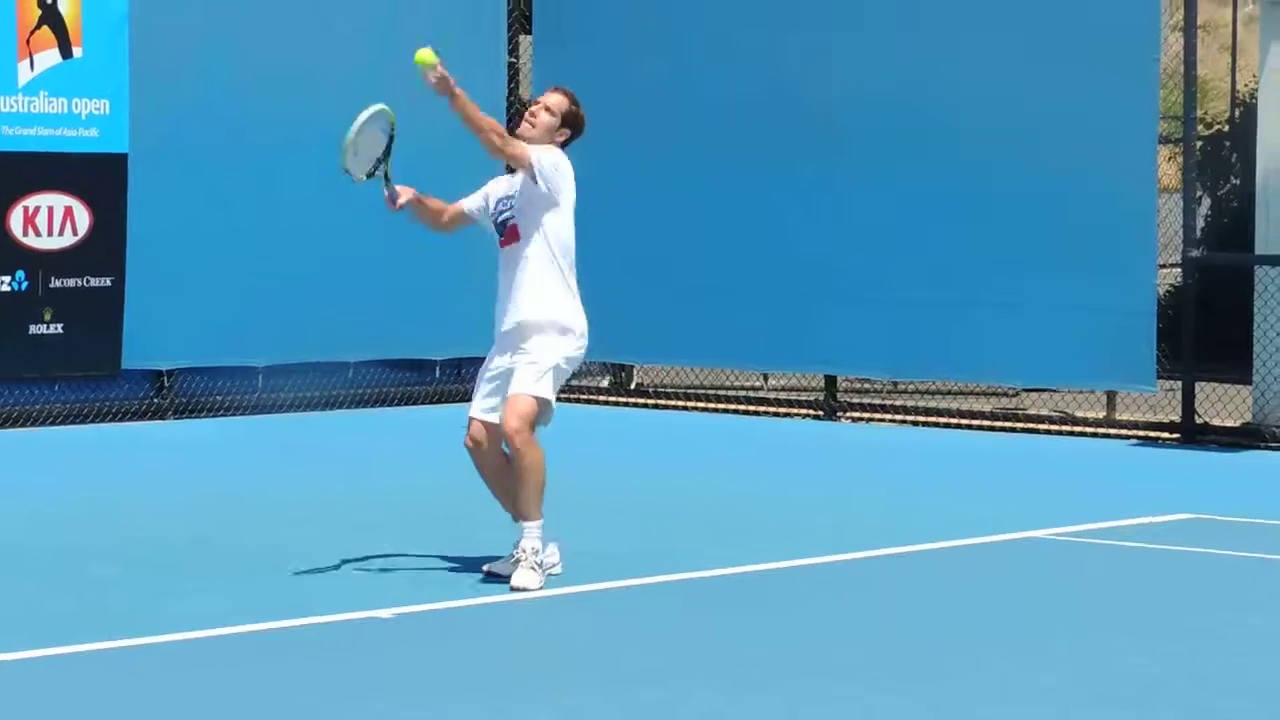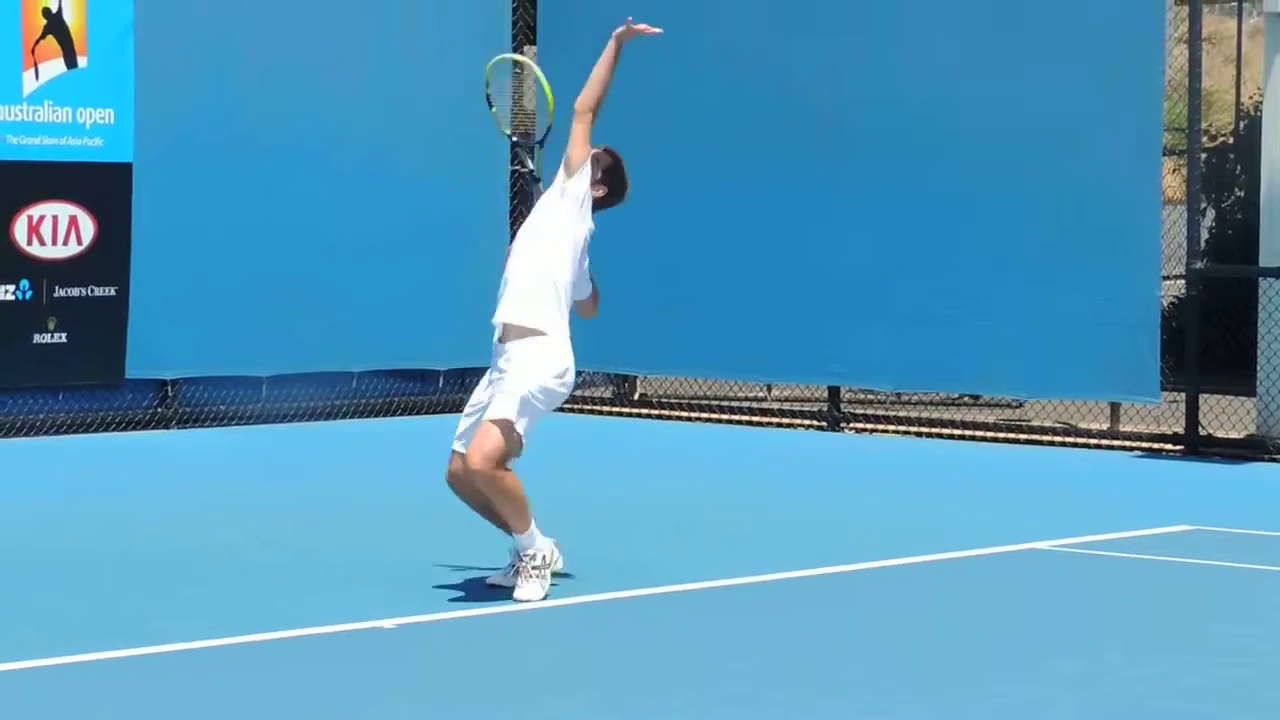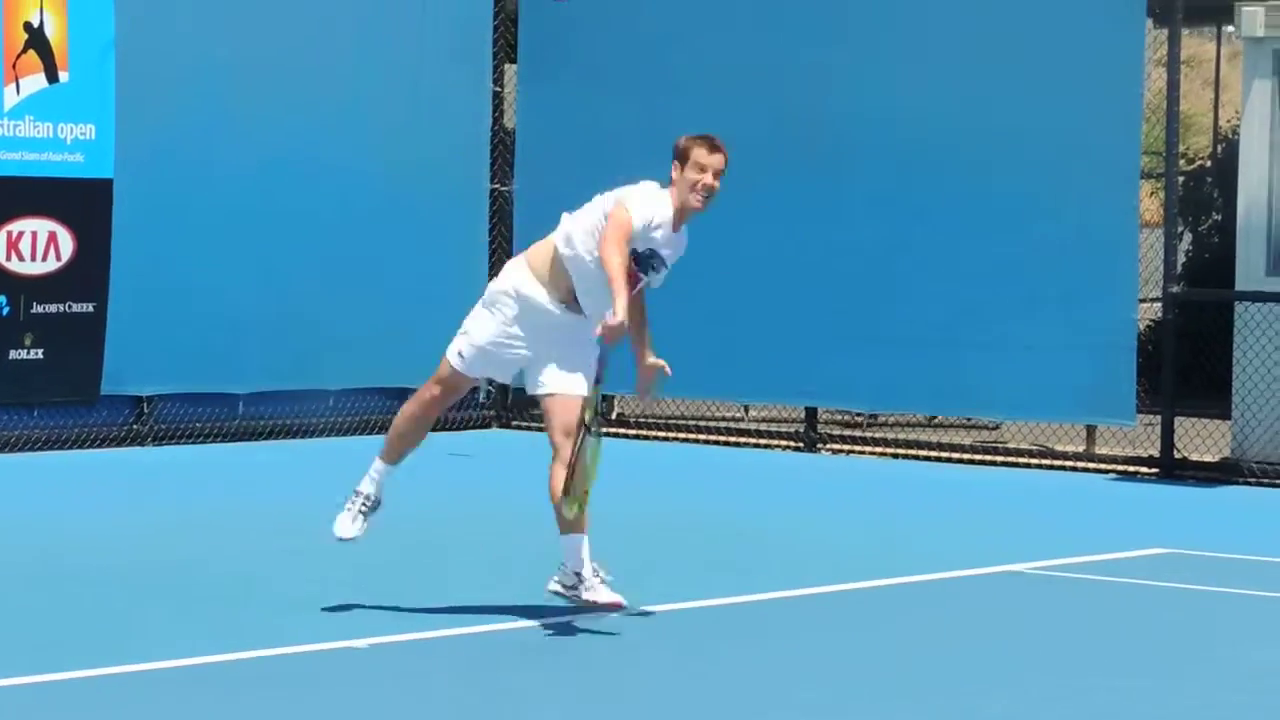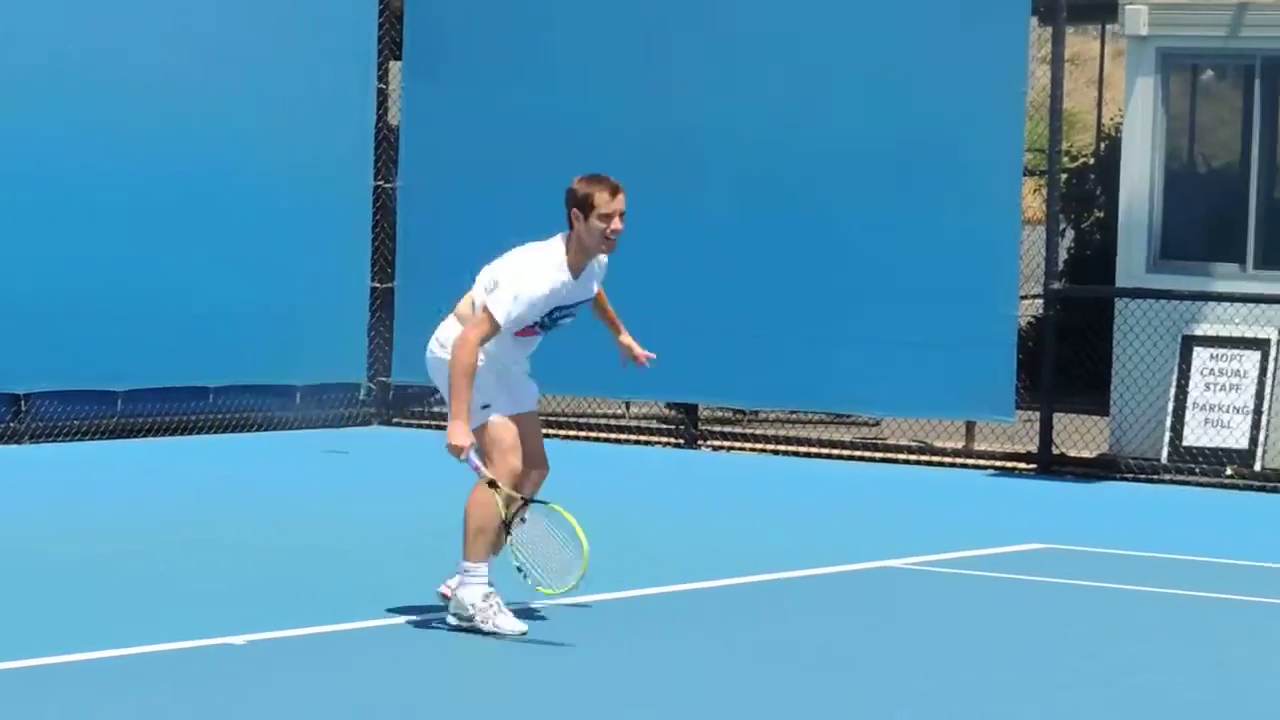
dt=0.5s
person 1, frame 1
left shoulder: (554, 168)
right shoulder: (504, 189)
left elbow: (504, 144)
right elbow: (447, 218)
left wrist: (452, 95)
right wrist: (415, 199)
left hip: (551, 329)
right hip: (512, 337)
left knee: (513, 434)
right knee: (479, 441)
left ankle: (532, 547)
right ankle: (534, 546)
person 1, frame 2
left shoulder: (569, 202)
right shoulder: (561, 225)
left elbow: (584, 111)
right elbow: (587, 305)
left wrist: (615, 43)
left hip: (537, 361)
right hip: (508, 364)
left knee: (481, 462)
right knee: (459, 474)
left ankle: (534, 553)
right ankle: (531, 549)
person 1, frame 3
left shoulder: (671, 237)
right shoulder: (647, 201)
right elbow: (612, 234)
left wrist: (643, 350)
right wrist: (618, 299)
left hip: (571, 326)
right hip: (526, 300)
left knee: (567, 434)
right knee: (441, 389)
left ankle: (573, 571)
right ankle: (374, 484)
person 1, frame 4
left shoulder: (590, 263)
right shoulder: (535, 274)
right elbow: (469, 340)
left wrist: (621, 335)
right wrist: (457, 420)
left hip: (508, 354)
right hip: (461, 354)
left knee: (535, 469)
right knee: (506, 461)
left ankle: (466, 581)
right ankle: (471, 592)
